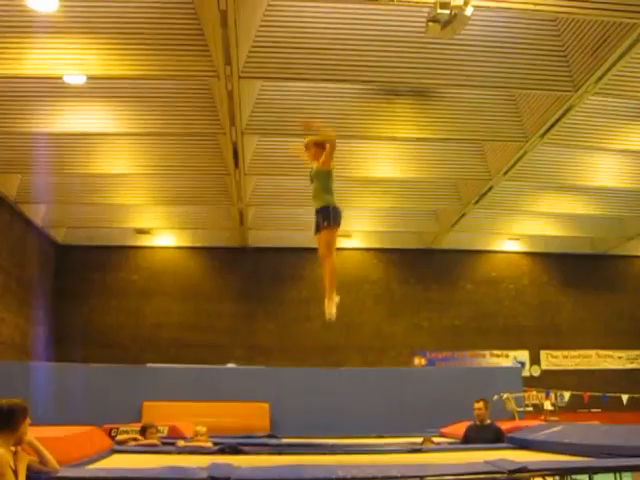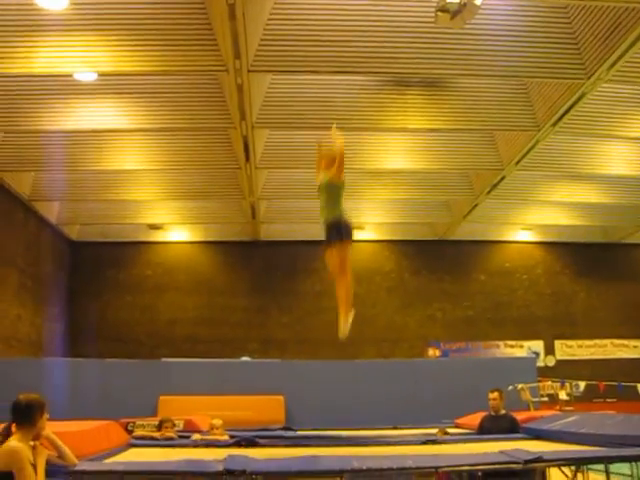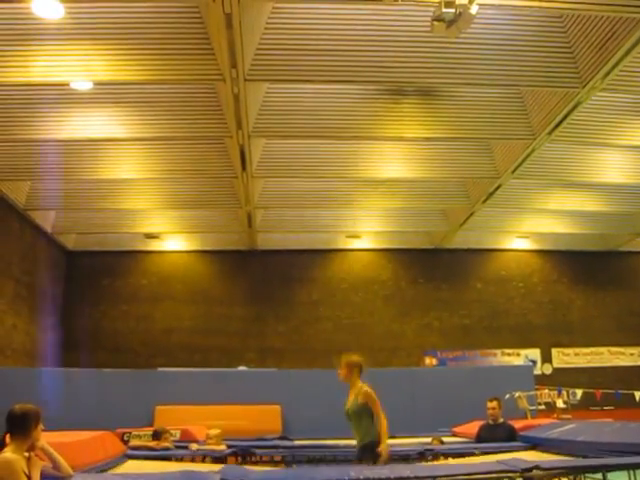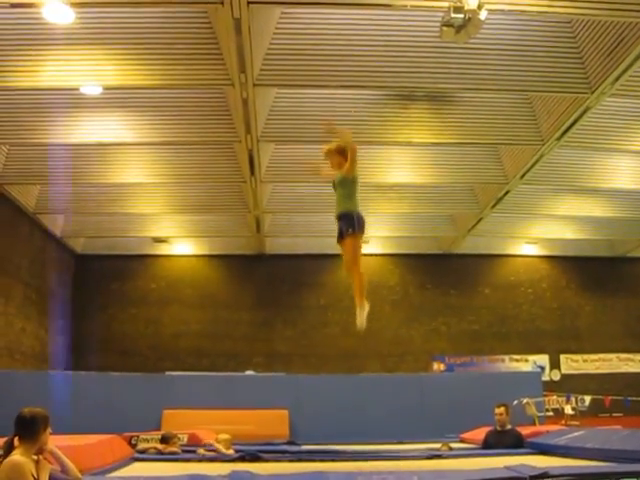
dt=1s
person 1, frame 1
left shoulder: (325, 161)
right shoulder: (316, 165)
left elbow: (332, 141)
right elbow: (310, 154)
left wrist: (316, 128)
right wrist: (304, 146)
left hip: (329, 210)
right hip: (320, 212)
left knee: (328, 254)
right knee: (324, 257)
left ankle: (331, 296)
right ankle: (331, 297)
person 1, frame 2
left shoulder: (336, 175)
right shoulder: (325, 179)
left elbow: (340, 152)
right elbow: (319, 171)
left wrist: (336, 137)
right wrist: (320, 151)
left hip: (338, 225)
right hip: (330, 226)
left knee: (343, 271)
right knee: (336, 273)
left ankle: (347, 311)
right ankle: (344, 311)
person 1, frame 3
left shoulder: (365, 391)
right shoulder: (351, 393)
left elbow: (381, 417)
left wrist: (384, 442)
left hip: (373, 444)
right hip: (363, 446)
person 1, frame 4
left shoulder: (350, 168)
right shoulder: (340, 174)
left elbow: (352, 147)
left wrist: (338, 133)
left hip: (352, 218)
right hip: (344, 220)
left knee: (354, 263)
right knee: (350, 266)
left ankle: (362, 303)
right ankle: (360, 305)
